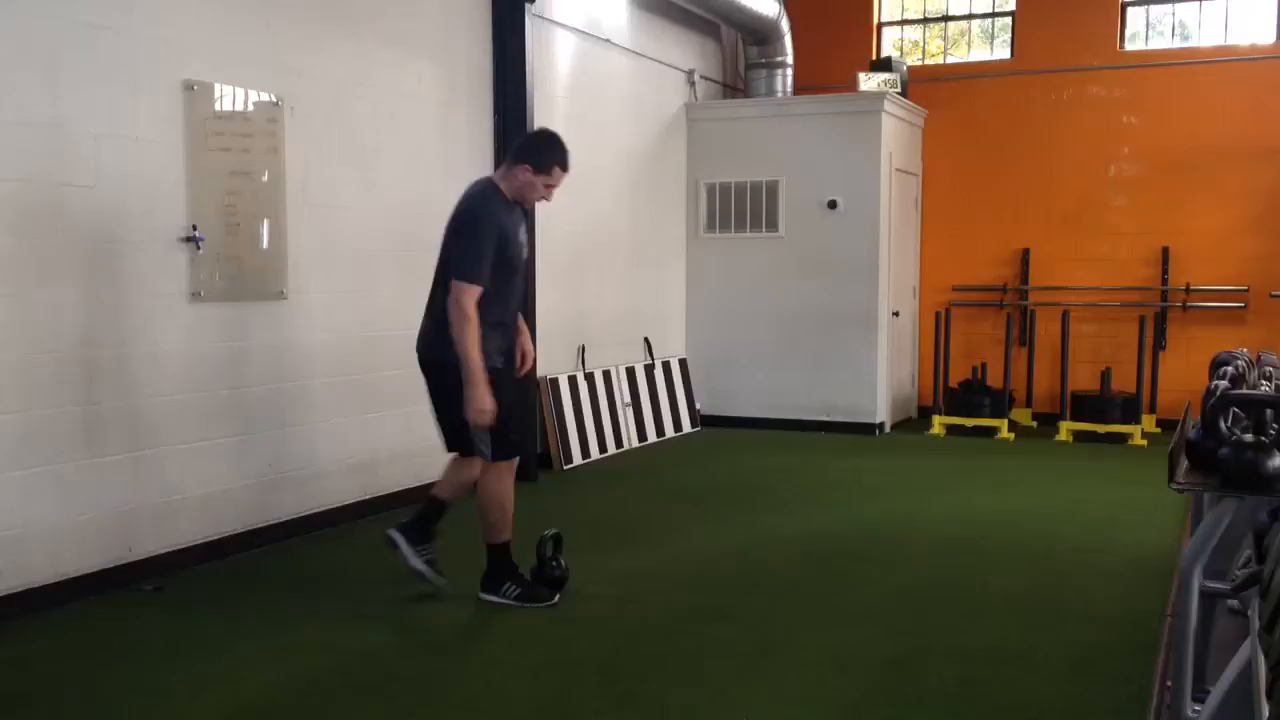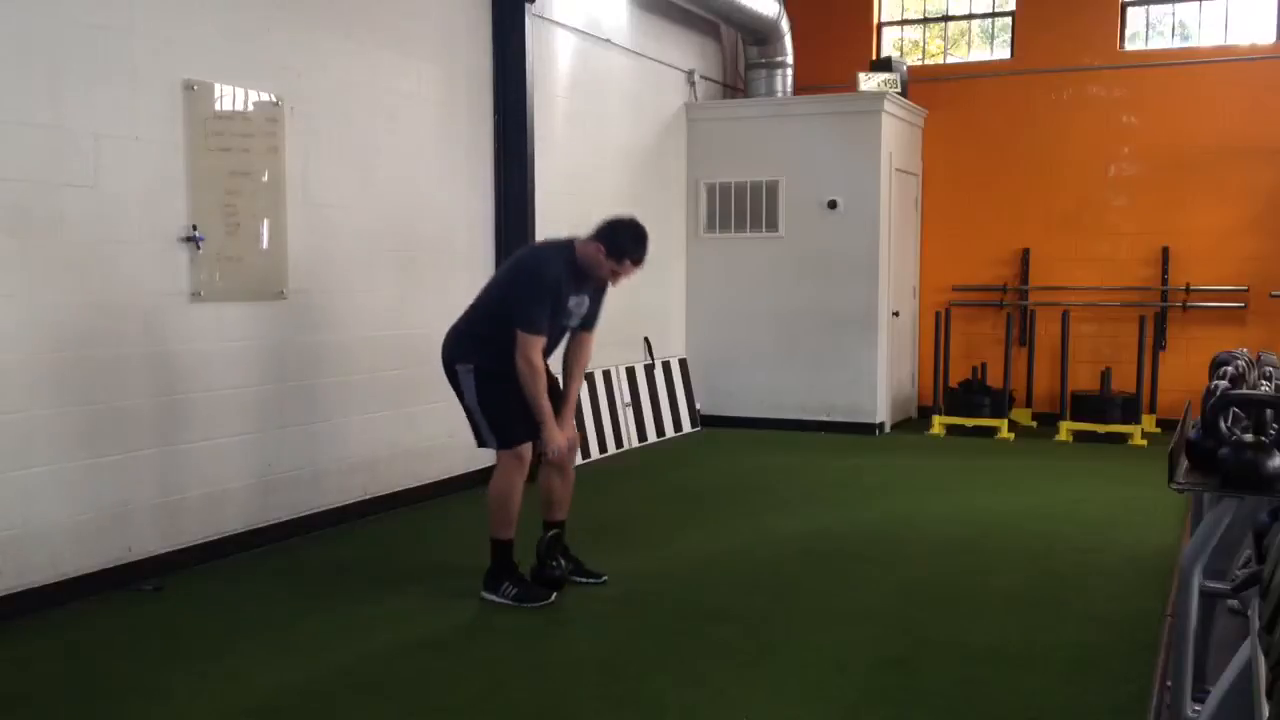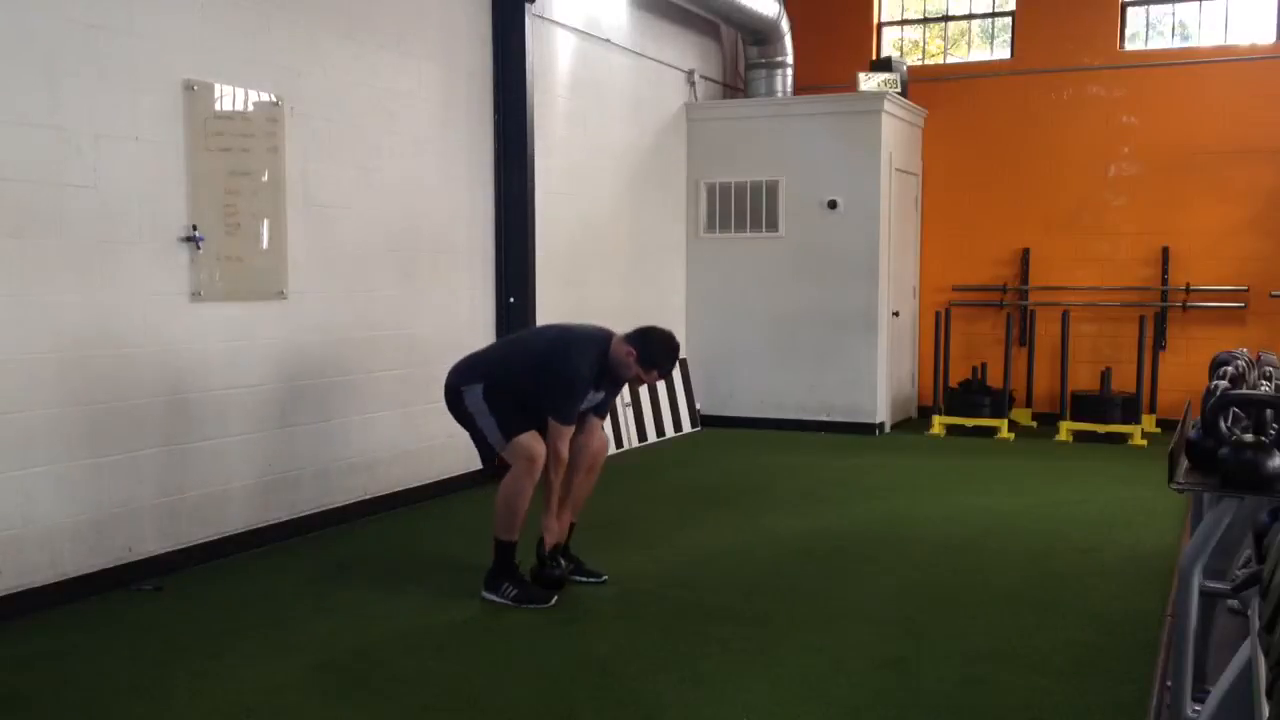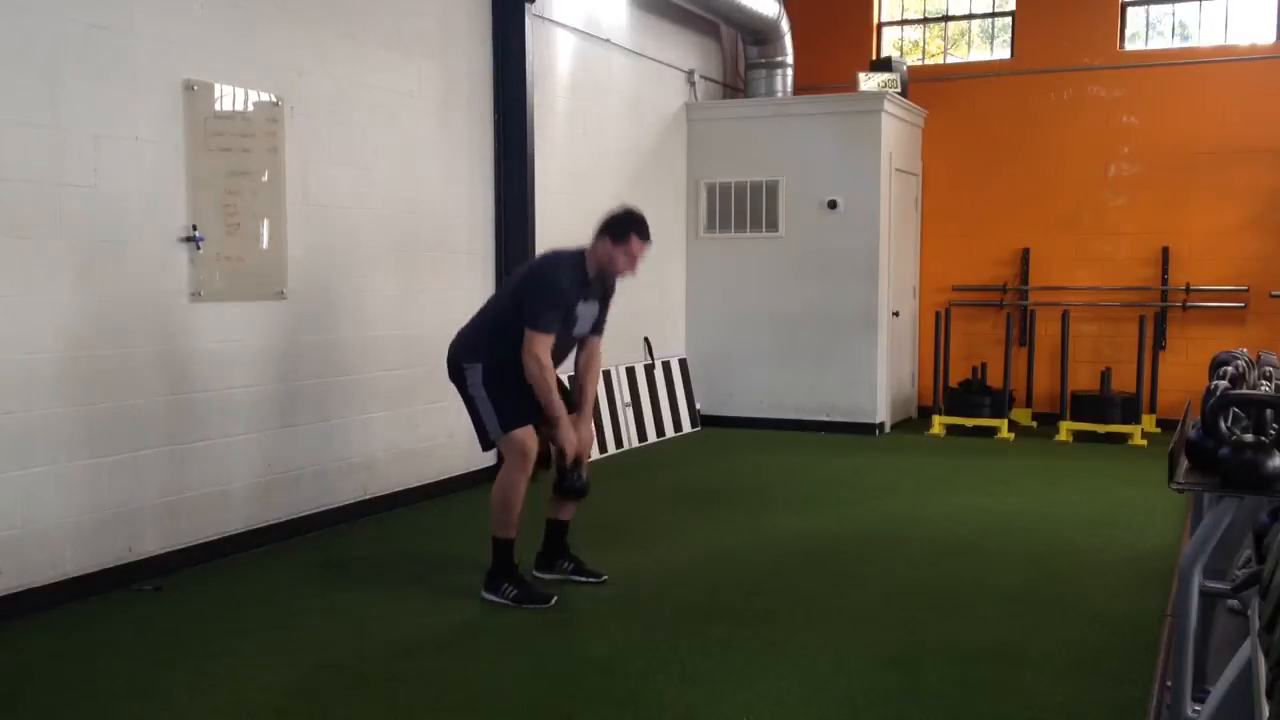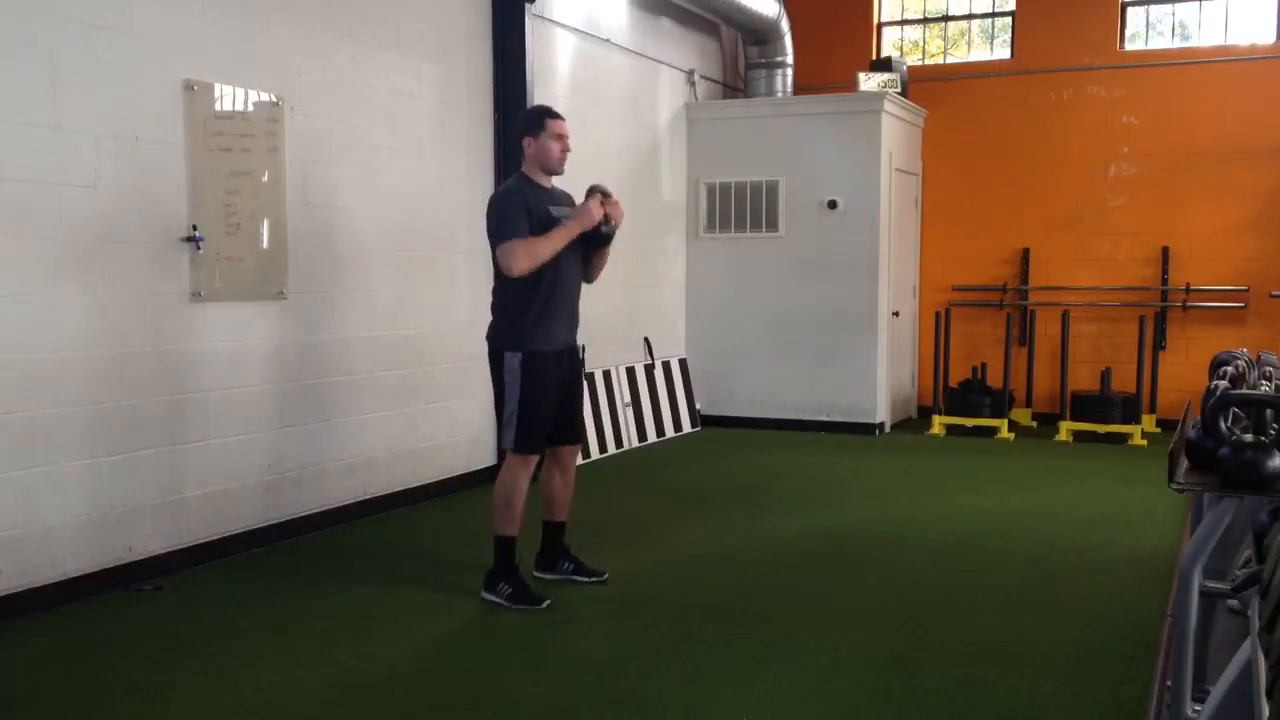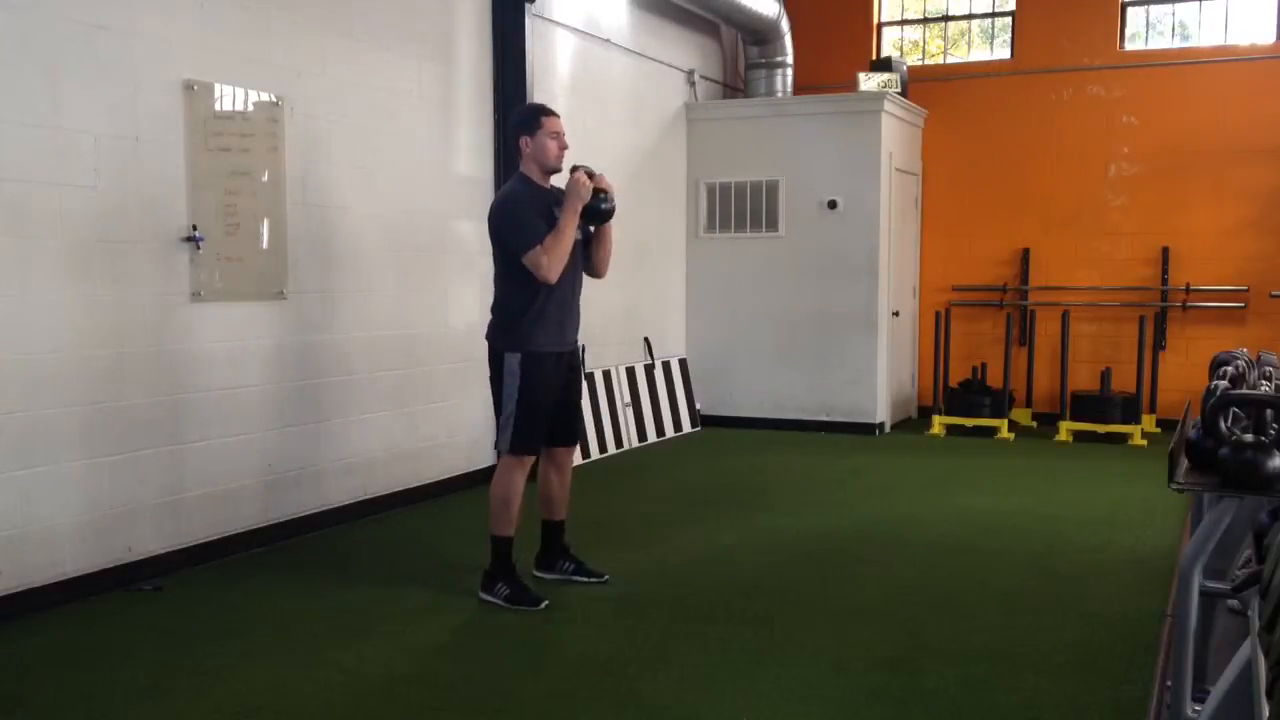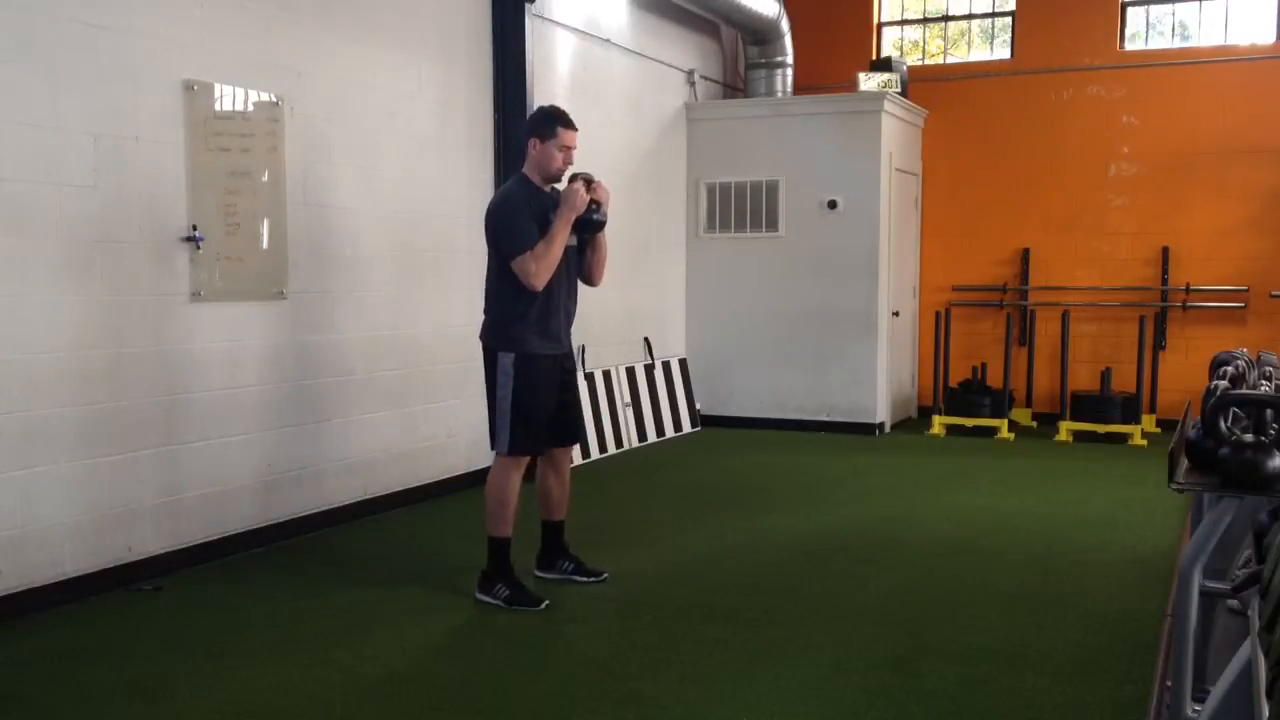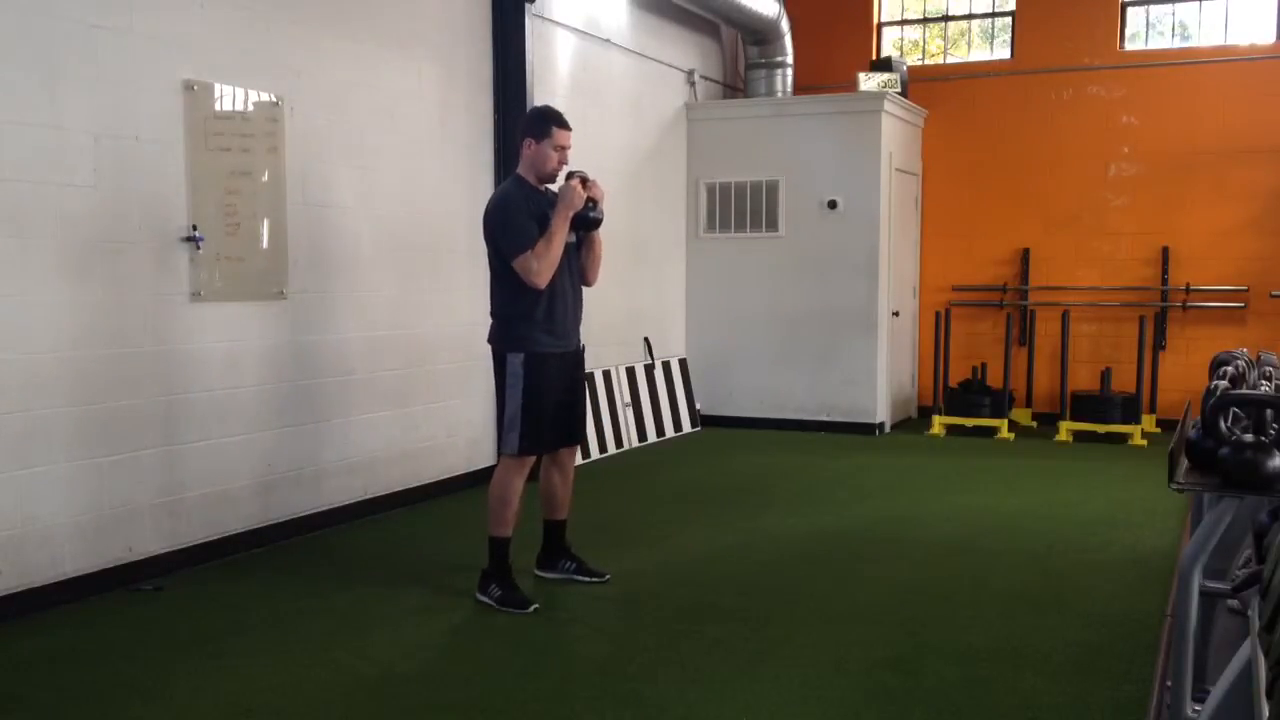
dt=0.5s
person 1, frame 1
left shoulder: (509, 205)
right shoulder: (482, 213)
right elbow: (462, 305)
left wrist: (520, 329)
right wrist: (476, 385)
left hip: (489, 349)
right hip: (462, 354)
left knee: (489, 452)
right knee: (501, 459)
left ankle: (418, 530)
right ankle: (500, 575)
person 1, frame 2
left shoulder: (594, 277)
right shoulder: (544, 269)
left elbow: (580, 343)
right elbow: (528, 356)
left wrist: (568, 416)
right wrist: (548, 426)
left hip: (524, 365)
right hip: (477, 359)
left knee: (566, 447)
right knee: (518, 453)
left ankle: (553, 553)
right ankle: (500, 575)
person 1, frame 3
left shoulder: (613, 363)
right shoulder: (576, 362)
left elbow: (586, 437)
right elbow: (557, 447)
left wrist: (566, 509)
right wrist: (551, 515)
right hip: (476, 388)
left knee: (598, 446)
right knee: (531, 454)
left ankle: (558, 552)
right ankle: (501, 575)
person 1, frame 4
left shoulder: (602, 283)
right shoulder: (555, 276)
left elbow: (590, 353)
right elbow: (535, 359)
left wrist: (583, 419)
right wrist: (562, 427)
left hip: (522, 362)
right hip: (483, 363)
left knee: (580, 435)
right knee: (523, 447)
left ankle: (554, 554)
right ankle: (500, 575)
person 1, frame 5
left shoulder: (564, 200)
right shoulder: (511, 198)
left elbow: (587, 271)
right elbow: (513, 263)
left wrist: (604, 229)
right wrist: (573, 223)
left hip: (562, 345)
right hip: (522, 349)
left knee: (565, 451)
right knee: (523, 455)
left ankle: (553, 554)
right ankle: (501, 574)
person 1, frame 6
left shoulder: (563, 198)
right shoulder: (515, 201)
left elbow: (597, 266)
right elbow: (548, 268)
right wrist: (573, 206)
left hip: (562, 345)
right hip: (523, 349)
left knee: (561, 451)
right knee: (518, 455)
left ankle: (553, 553)
right ankle: (498, 573)
person 1, frame 7
left shoulder: (562, 201)
right shoulder: (512, 202)
left elbow: (592, 275)
right elbow: (534, 275)
right wrist: (566, 215)
left hip: (556, 347)
right hip: (517, 350)
left knee: (559, 452)
right knee: (514, 456)
left ankle: (553, 554)
right ankle: (496, 574)
person 1, frame 8
left shoulder: (556, 200)
right shoulder: (509, 203)
left elbow: (587, 274)
right elbow: (536, 273)
right wrist: (563, 213)
left hip: (565, 346)
right hip: (525, 350)
left knee: (564, 452)
right knee: (520, 457)
left ankle: (554, 552)
right ankle: (495, 574)
